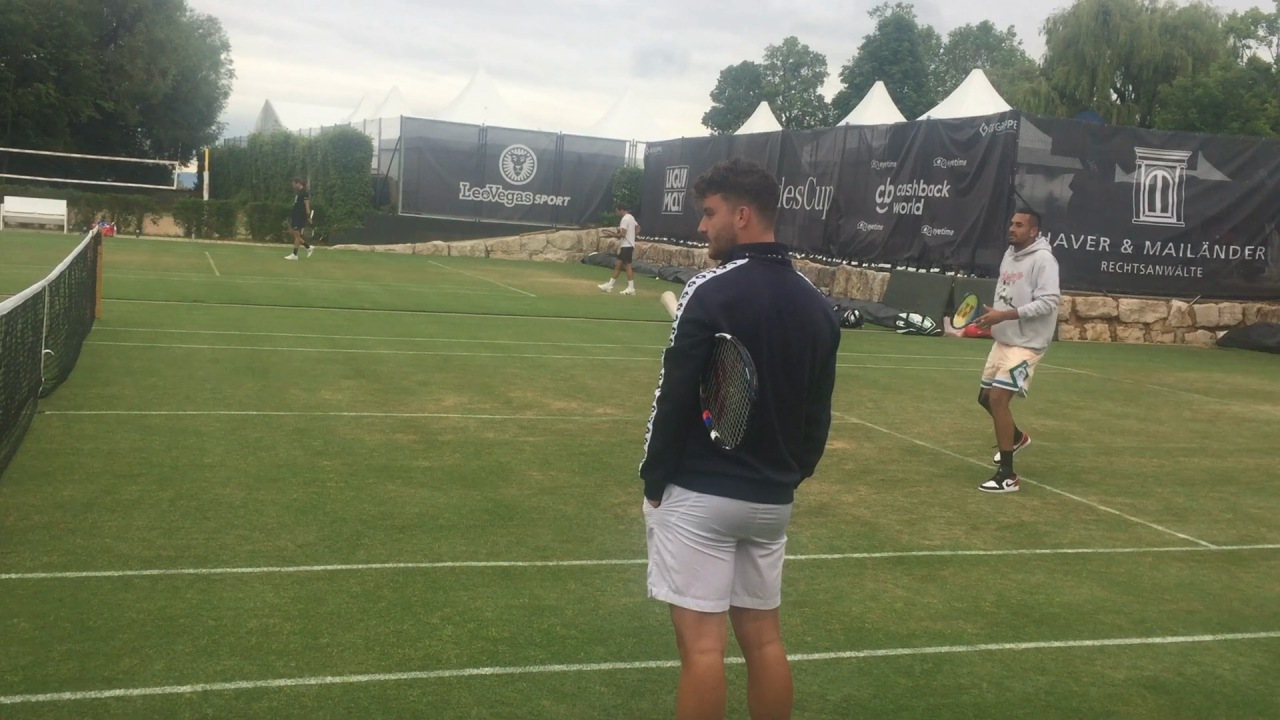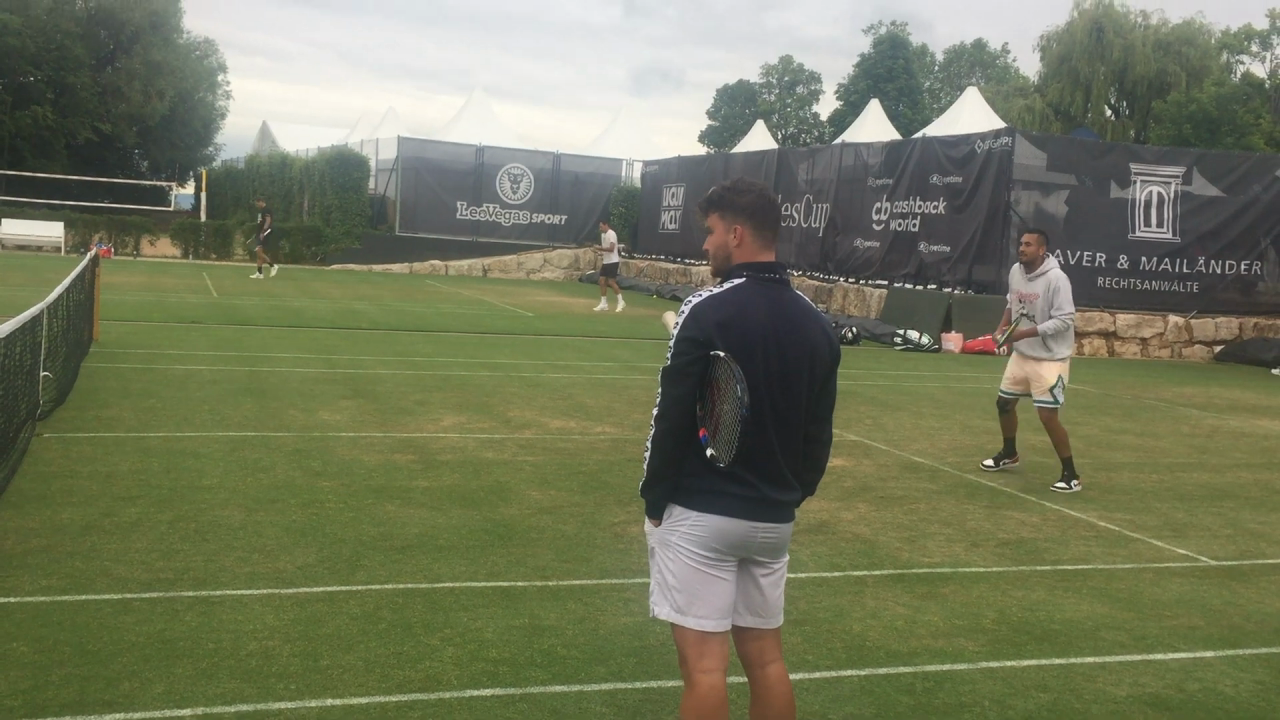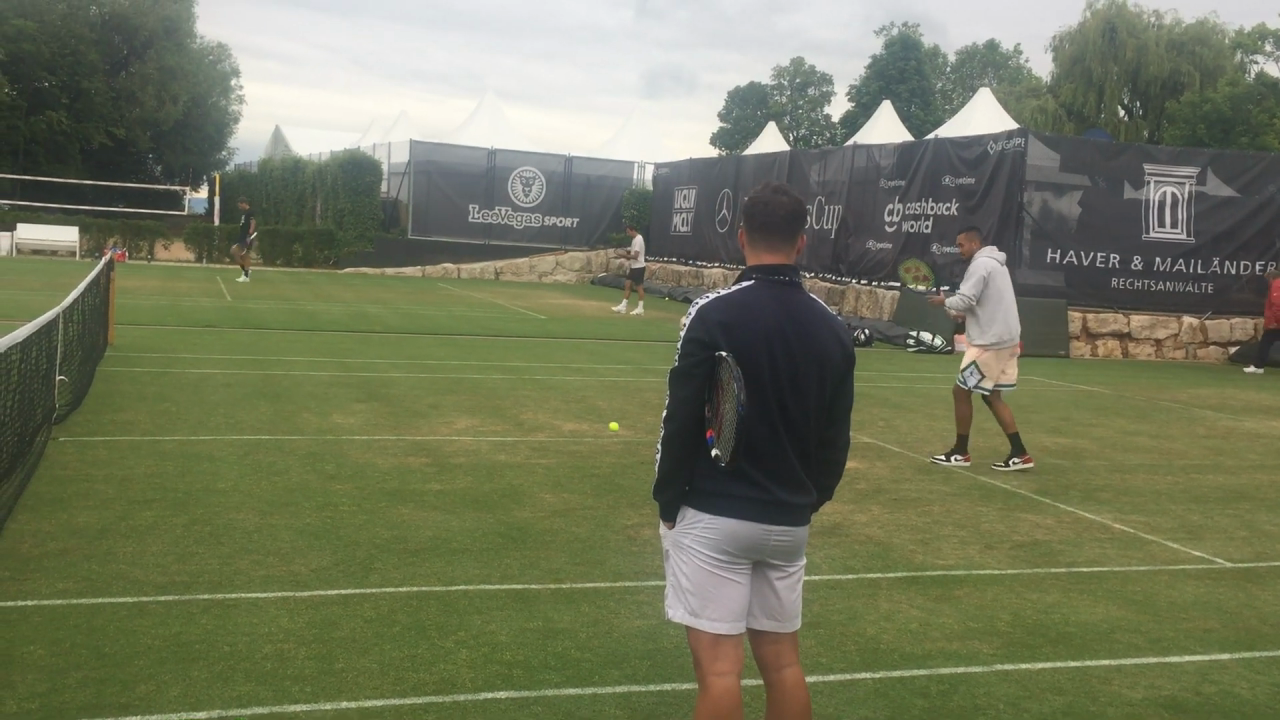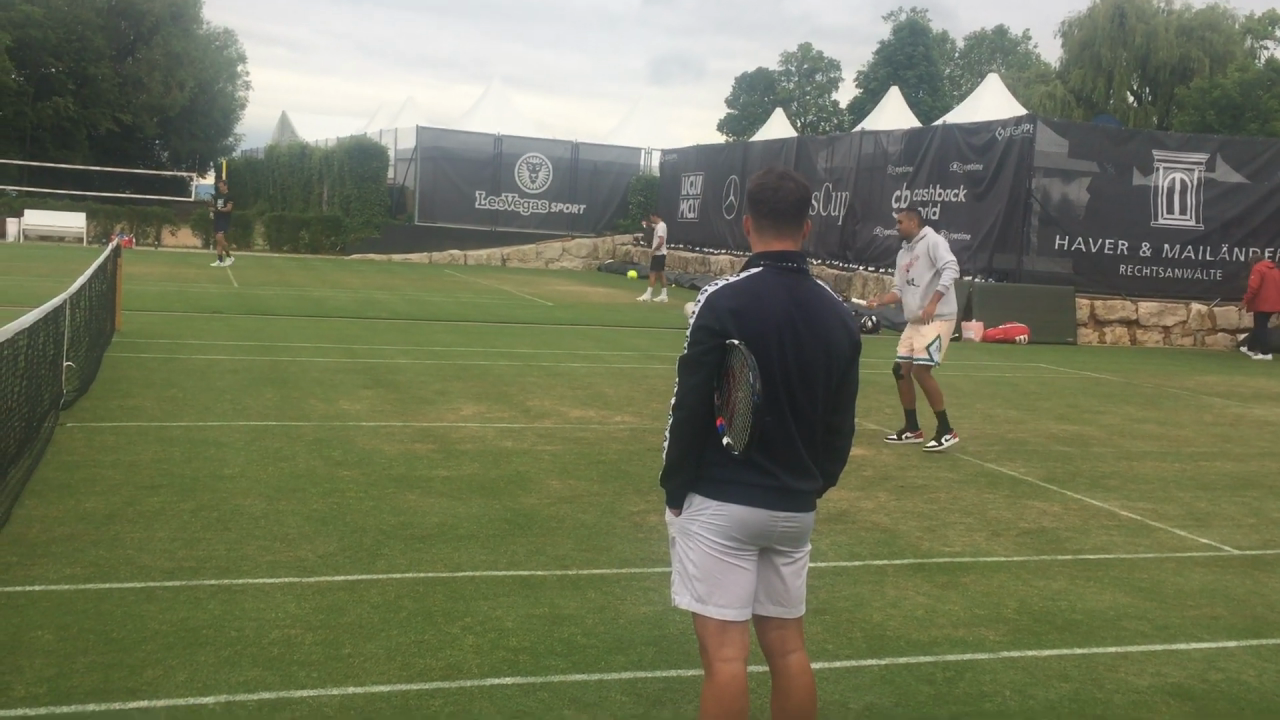
dt=0.7s
person 1, frame 1
left shoulder: (712, 293)
right shoulder: (816, 304)
left elbow: (675, 399)
right elbow: (818, 413)
left wrist: (654, 480)
left hip: (699, 495)
right hip: (771, 499)
left knee: (701, 644)
right knee: (764, 637)
person 1, frame 2
left shoulder: (708, 311)
right shoulder: (816, 324)
left elbow: (672, 417)
right elbow: (819, 433)
left wrist: (654, 498)
left hip: (700, 514)
right hip: (773, 519)
left knee: (703, 662)
right knee: (765, 656)
person 1, frame 3
left shoulder: (715, 314)
right shoulder: (832, 328)
left elbow: (682, 419)
right elbow: (836, 438)
left wrist: (667, 500)
left hip: (714, 516)
right hip: (789, 522)
left knee: (718, 665)
right knee: (782, 659)
person 1, frame 4
left shoulder: (724, 300)
right shoulder: (838, 313)
left elbow: (690, 408)
right elbow: (841, 424)
left wrist: (674, 489)
left hip: (720, 504)
right hip: (795, 508)
left knee: (725, 653)
right knee: (788, 646)
person 2, frame 1
left shoulder: (1043, 260)
right shoulder: (1009, 254)
left elbow: (1048, 303)
left wrist: (1004, 316)
right wrist: (992, 312)
left hip: (1025, 344)
right hip: (1002, 341)
left knee: (998, 399)
right knee: (986, 397)
left ankle: (1007, 475)
right ankle: (1016, 437)
person 2, frame 2
left shoulder: (1056, 279)
right shoulder: (1015, 272)
left elbow: (1065, 321)
left wrist: (1028, 332)
right wrist: (1002, 326)
left hip: (1051, 358)
right hip: (1022, 354)
left knee: (1048, 417)
right knee: (1004, 404)
left ankle: (1070, 473)
right ankle: (1009, 454)
person 2, frame 3
left shoulder: (980, 265)
right shoulder: (995, 264)
left elbow: (964, 300)
left wrist: (943, 301)
right wrist: (962, 313)
left hip: (989, 343)
right hip: (1006, 340)
left knee: (961, 392)
right knee: (992, 397)
left ankle: (960, 452)
right ankle: (1019, 453)
person 2, frame 4
left shoulder: (933, 241)
right shoulder: (903, 253)
left elbow: (951, 270)
right elbow: (900, 291)
left wrist: (933, 303)
right wrist: (879, 301)
left hip: (936, 319)
right hip: (914, 321)
left knee: (922, 372)
right knee: (901, 370)
left ankle: (946, 431)
right ankle: (912, 429)
